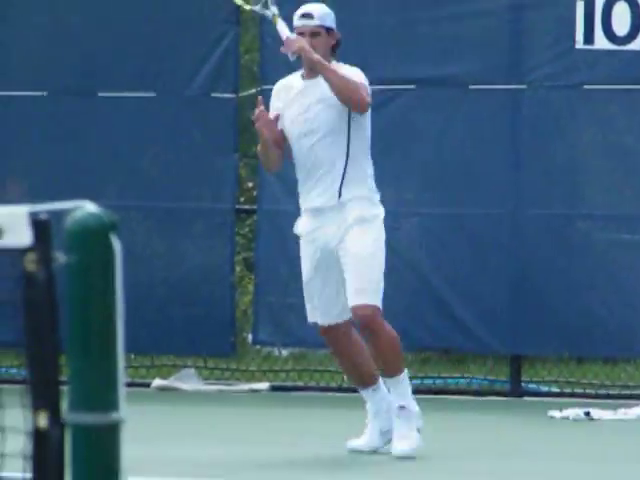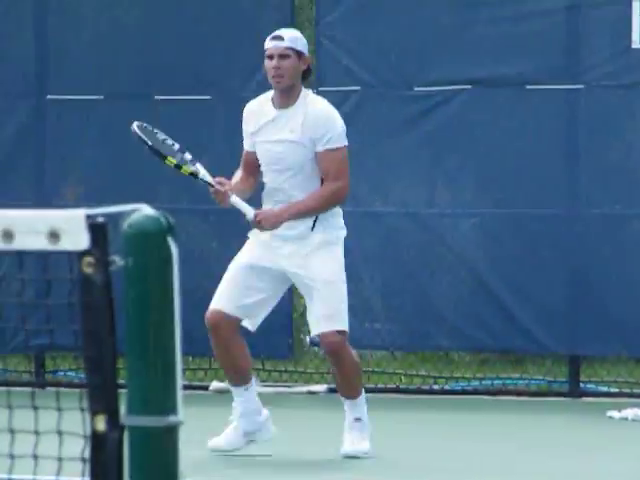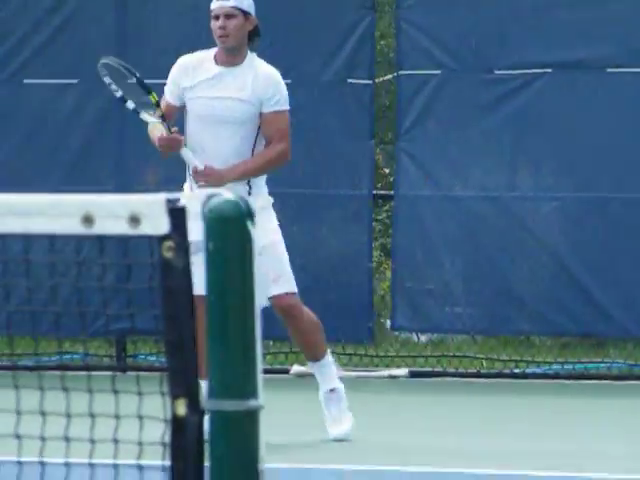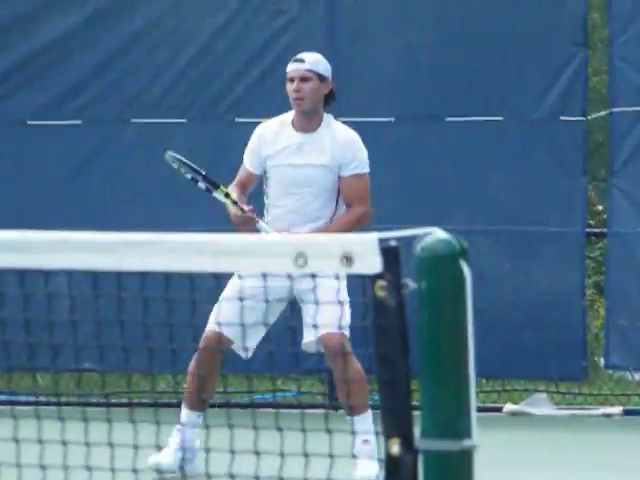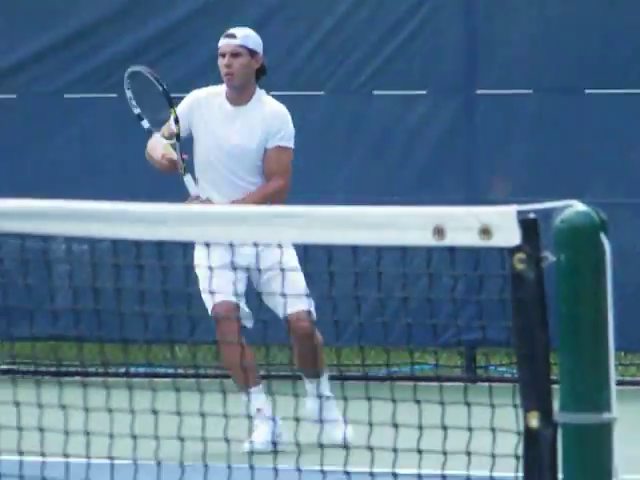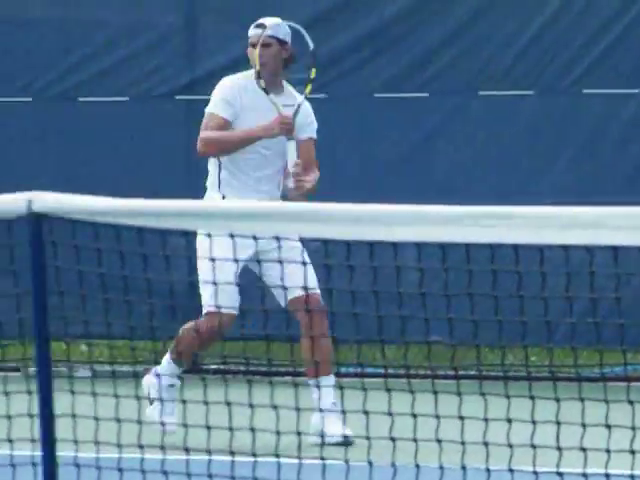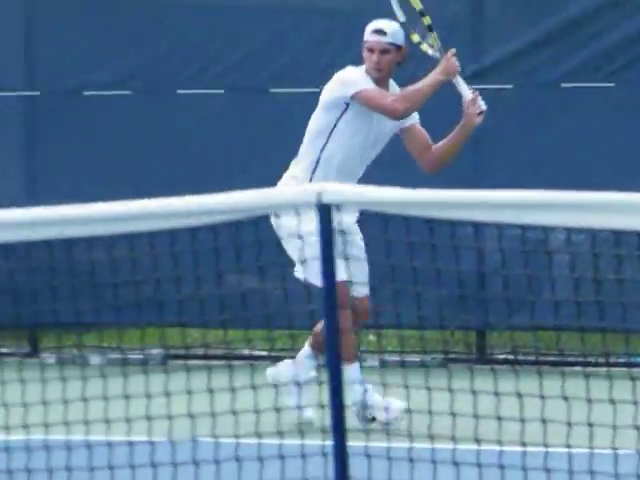
dt=0.3s
person 1, frame 1
left shoulder: (350, 76)
right shoulder: (284, 91)
left elbow: (360, 103)
right elbow: (275, 164)
left wrist: (315, 58)
right wrist: (266, 134)
left hip: (357, 217)
right hip: (314, 224)
left knee: (367, 315)
right knee: (334, 332)
left ankle: (405, 409)
right ankle: (384, 417)
person 1, frame 2
left shoulder: (324, 116)
right shoulder: (253, 111)
left elbow: (337, 188)
left wrist: (280, 214)
right wrist: (231, 188)
left hip: (315, 240)
right hip: (266, 239)
left knee: (333, 340)
right knee: (219, 322)
left ankle: (357, 420)
right ankle: (250, 418)
person 1, frame 3
left shoulder: (268, 80)
right shoulder: (187, 67)
left elbow: (280, 149)
right elbow: (158, 123)
left wrist: (228, 175)
right wrist: (163, 139)
left hip: (248, 205)
left knee: (287, 304)
right knee: (194, 307)
left ankle: (332, 391)
person 1, frame 4
left shoulder: (347, 142)
right shoulder: (266, 133)
left elbow: (360, 211)
right elbow: (238, 188)
right wrist: (237, 211)
left knee: (336, 348)
right knee: (212, 344)
right ankle: (183, 442)
person 1, frame 5
left shoulder: (276, 116)
right shoulder: (199, 101)
left elbow: (279, 187)
right elbow: (156, 143)
right wrist: (162, 154)
right hip: (212, 239)
left knee: (301, 325)
right knee: (226, 316)
left ankle: (321, 401)
right ankle: (263, 418)
person 1, frame 6
left shoulder: (301, 107)
right shoulder: (232, 88)
left elbow: (307, 172)
right elbow: (206, 146)
left wrist: (306, 181)
right wrist: (268, 131)
left knee: (311, 307)
right knee: (216, 321)
left ankle: (326, 414)
right ankle: (163, 381)
person 1, frame 7
left shoulder: (401, 97)
right shoulder: (348, 79)
left elbow: (431, 160)
right elbow: (397, 108)
left wrist: (466, 125)
right wrist: (439, 75)
left hip: (338, 209)
left knee: (357, 309)
right knee: (344, 298)
left ankle: (293, 375)
right ankle: (356, 390)
